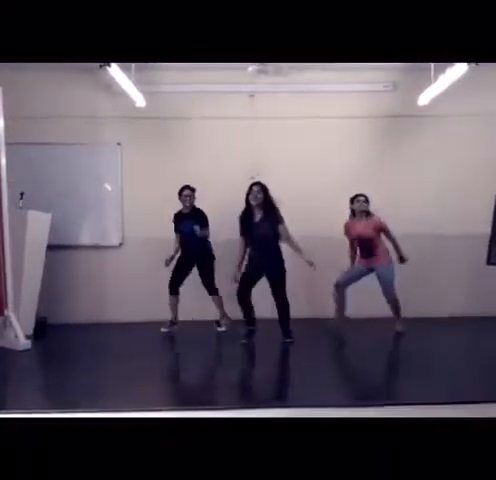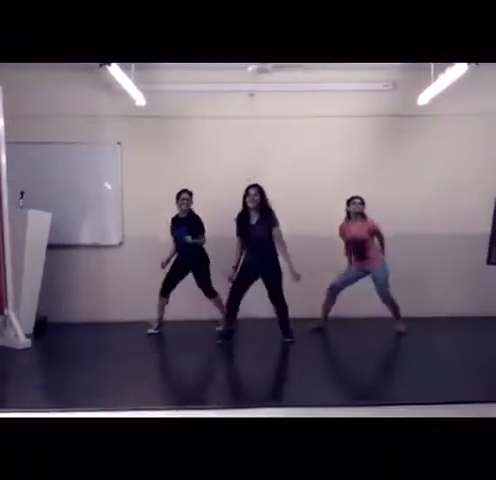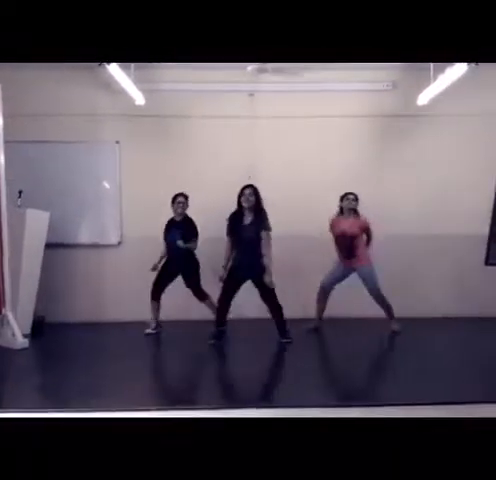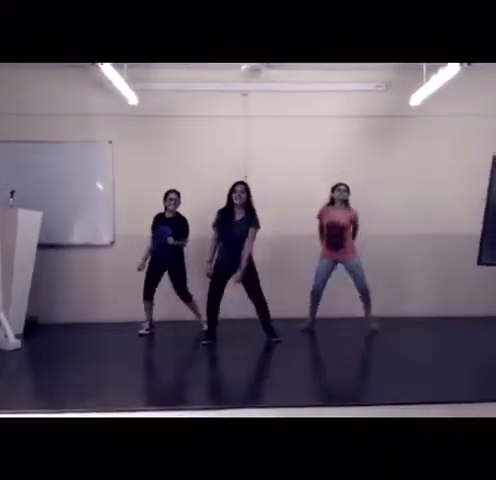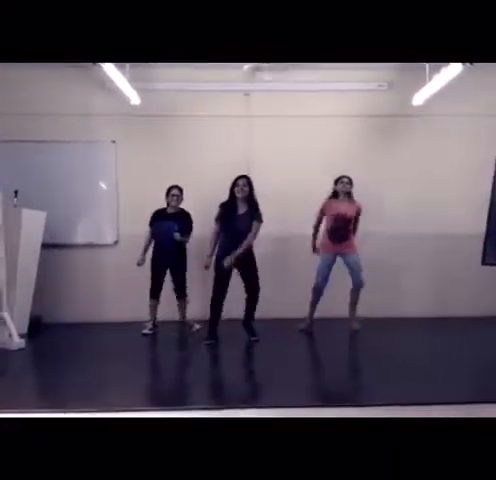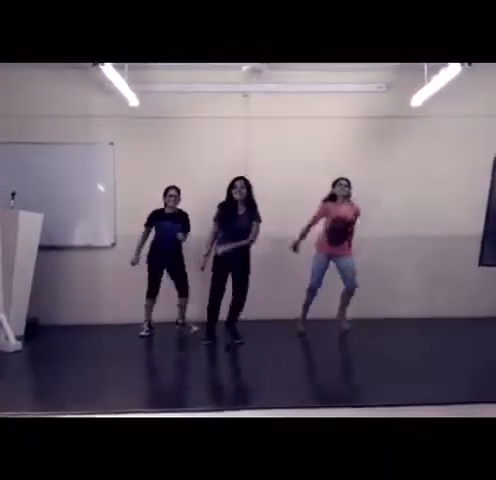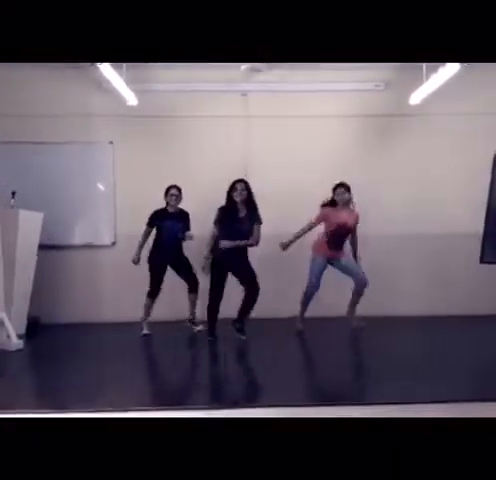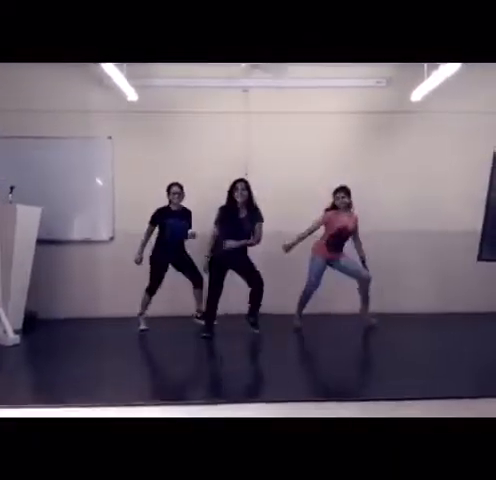
dt=0.1s
person 1, frame 1
left shoulder: (274, 215)
right shoulder: (245, 217)
left elbow: (287, 238)
right elbow: (244, 243)
left wrist: (303, 255)
right wrist: (238, 266)
left hip: (274, 262)
right hip: (256, 261)
left knee: (280, 297)
right knee: (242, 292)
left ankle: (286, 330)
right ankle: (250, 327)
person 1, frame 2
left shoulder: (268, 217)
right shoulder: (241, 218)
left elbow: (279, 242)
right elbow: (240, 245)
left wrist: (291, 266)
right wrist: (234, 268)
left hip: (268, 264)
right hip: (249, 263)
left knee: (277, 298)
right knee: (233, 296)
left ankle: (286, 330)
right ankle: (228, 329)
person 1, frame 3
left shoulder: (261, 219)
right shoulder: (234, 218)
left elbow: (266, 247)
right elbow: (230, 245)
left wrist: (269, 272)
right wrist: (224, 267)
left hip: (257, 265)
right hip: (238, 265)
left knee: (270, 299)
right knee: (224, 298)
left ankle: (283, 331)
right ankle: (219, 330)
person 1, frame 4
left shoulder: (251, 217)
right shoulder: (223, 215)
left elbow: (248, 244)
right elbow: (215, 239)
left wrist: (241, 269)
right wrist: (210, 262)
left hip: (244, 262)
right hip: (223, 262)
left knee: (257, 296)
right knee: (213, 297)
left ankle: (269, 329)
right ankle: (211, 332)
person 1, frame 5
left shoulder: (254, 211)
right shoulder: (225, 208)
left elbow: (250, 238)
right elbow: (216, 232)
left wrist: (234, 256)
right wrist: (209, 255)
left hip: (245, 256)
right hip: (224, 256)
left knee: (253, 290)
right knee: (218, 293)
left ankle: (248, 324)
right ankle: (212, 332)
person 1, frame 6
left shoulder: (252, 212)
right shoulder: (223, 208)
left elbow: (252, 238)
right elbow: (214, 233)
left wrist: (230, 246)
right wrist: (206, 255)
left hip: (240, 257)
right hip: (221, 257)
left knee: (240, 293)
right knee: (215, 294)
left ankle: (231, 325)
right ankle: (210, 332)
person 1, frame 7
left shoulder: (253, 214)
right shoulder: (224, 211)
left elbow: (255, 240)
right elbow: (214, 235)
left wrist: (234, 243)
right wrist: (207, 257)
left hip: (239, 258)
right hip: (220, 258)
left knee: (253, 288)
right knee: (216, 293)
left ankle: (239, 321)
right ankle: (211, 330)
person 1, frame 8
left shoulder: (254, 213)
right shoulder: (224, 211)
left elbow: (256, 239)
right elbow: (215, 234)
left wrist: (238, 243)
right wrist: (208, 256)
left hip: (240, 256)
right hip: (220, 257)
left knee: (258, 284)
right knee: (214, 291)
left ankle: (252, 316)
right ankle: (208, 325)
person 2, frame 1
left shoulder: (199, 213)
right shoulder: (177, 216)
left elbow: (207, 235)
right elbow: (179, 239)
left wrist: (200, 233)
right wrist: (172, 255)
left hip: (203, 254)
right hip: (187, 254)
left knee: (210, 286)
right knee: (173, 284)
left ankle: (222, 318)
right ankle: (173, 319)
person 2, frame 2
left shoulder: (194, 218)
right shoulder: (175, 220)
left elbow: (202, 240)
left wrist: (193, 241)
right wrist: (168, 259)
left hip: (198, 259)
right hip: (182, 259)
left knee: (207, 289)
right knee: (165, 287)
right ankle: (159, 322)
person 2, frame 3
left shoulder: (189, 223)
right shoulder: (170, 223)
left elbow: (194, 245)
left wrist: (184, 245)
right wrist: (158, 262)
left hip: (188, 263)
right hip: (171, 263)
left knee: (198, 292)
right knee: (156, 291)
right ankle: (155, 323)
person 2, frame 4
left shoulder: (181, 221)
right shoulder: (158, 219)
left elbow: (184, 242)
right elbow: (153, 241)
left wrist: (175, 242)
right wrist: (144, 259)
left hip: (175, 261)
right hip: (157, 260)
left knee: (182, 292)
right knee: (148, 290)
left ankle: (200, 318)
right ankle: (149, 323)
person 2, frame 5
left shoulder: (185, 216)
right shoulder: (158, 214)
left elbow: (187, 238)
right elbow: (151, 235)
left wrist: (181, 238)
right wrist: (142, 254)
left hip: (178, 257)
right hip: (159, 257)
left knee: (180, 289)
right knee: (155, 289)
left ankle: (183, 319)
right ankle: (152, 322)
person 2, frame 6
left shoulder: (183, 216)
right shoulder: (156, 215)
left elbow: (185, 237)
right elbow: (145, 234)
left wrist: (182, 237)
right wrist: (137, 253)
left hip: (175, 257)
right hip: (156, 257)
left knee: (183, 287)
right knee: (153, 289)
left ankle: (182, 320)
right ankle: (147, 323)
person 2, frame 7
left shoulder: (184, 215)
right shoulder: (158, 214)
right elbow: (146, 233)
left wrist: (187, 237)
right wrist: (138, 252)
left hip: (177, 254)
right hip: (158, 255)
left knee: (193, 282)
right knee: (155, 288)
left ankle: (192, 318)
right ankle: (144, 321)
person 2, frame 8
left shoulder: (186, 213)
right shoulder: (161, 212)
right elbow: (149, 232)
left wrist: (191, 235)
right wrist: (140, 252)
left hip: (179, 253)
right hip: (161, 254)
left knee: (198, 279)
right knee: (154, 285)
left ankle: (199, 313)
right ankle: (141, 316)
person 3, frame 1
left shoulder: (376, 222)
right shoulder: (348, 226)
left elbow: (390, 237)
left wrist: (400, 254)
right wrist: (352, 266)
left hip: (382, 262)
right hip: (364, 262)
left knee: (389, 295)
right knee: (339, 284)
left ankle: (398, 321)
right ankle: (340, 317)
person 3, frame 2
left shoulder: (369, 224)
right shoulder: (343, 227)
left elbow: (381, 240)
left wrist: (382, 256)
right wrist: (350, 265)
left hip: (375, 264)
right hip: (358, 266)
left knee: (385, 296)
right knee: (333, 288)
left ankle: (399, 321)
right ankle: (322, 321)
person 3, frame 3
left shoulder: (361, 222)
right shoulder: (334, 222)
left elbow: (369, 238)
left hip: (362, 263)
right hip: (343, 263)
left knee: (376, 294)
right knee: (324, 287)
left ankle: (392, 319)
right ankle: (318, 321)
person 3, frame 4
left shoulder: (352, 213)
right shoulder: (324, 211)
left hip: (348, 254)
right hip: (328, 255)
left knee: (363, 287)
right knee: (317, 288)
left ankle: (369, 317)
right ankle: (311, 321)
person 3, frame 5
left shoulder: (356, 206)
right shoulder: (329, 204)
right elbow: (318, 222)
right wrist: (313, 241)
left hip: (348, 249)
right hip: (328, 249)
left knee: (358, 282)
right knee: (319, 284)
left ankle: (352, 315)
right ankle: (309, 319)
person 3, frame 6
left shoulder: (355, 209)
right shoulder: (327, 207)
right elbow: (311, 224)
left wrist: (349, 246)
right wrist: (298, 241)
left hip: (343, 252)
right hip: (323, 250)
left knee: (351, 285)
right knee: (314, 285)
left ankle: (342, 315)
right ankle: (302, 319)
person 3, frame 7
left shoulder: (354, 215)
right shoulder: (328, 212)
left elbow: (353, 238)
right elbow: (309, 226)
left wrist: (355, 258)
right wrist: (290, 241)
left hip: (338, 255)
right hip: (321, 253)
left knee: (362, 280)
right knee: (312, 287)
left ankle: (351, 311)
right ankle: (300, 318)
person 3, frame 8
left shoulder: (354, 218)
right shoulder: (330, 215)
left elbow: (356, 241)
right elbow: (312, 229)
left wrist: (364, 262)
right wrist: (293, 243)
left hip: (338, 256)
right hip: (320, 253)
left knee: (365, 277)
right knee: (311, 286)
left ankle: (365, 313)
right ankle: (298, 315)
